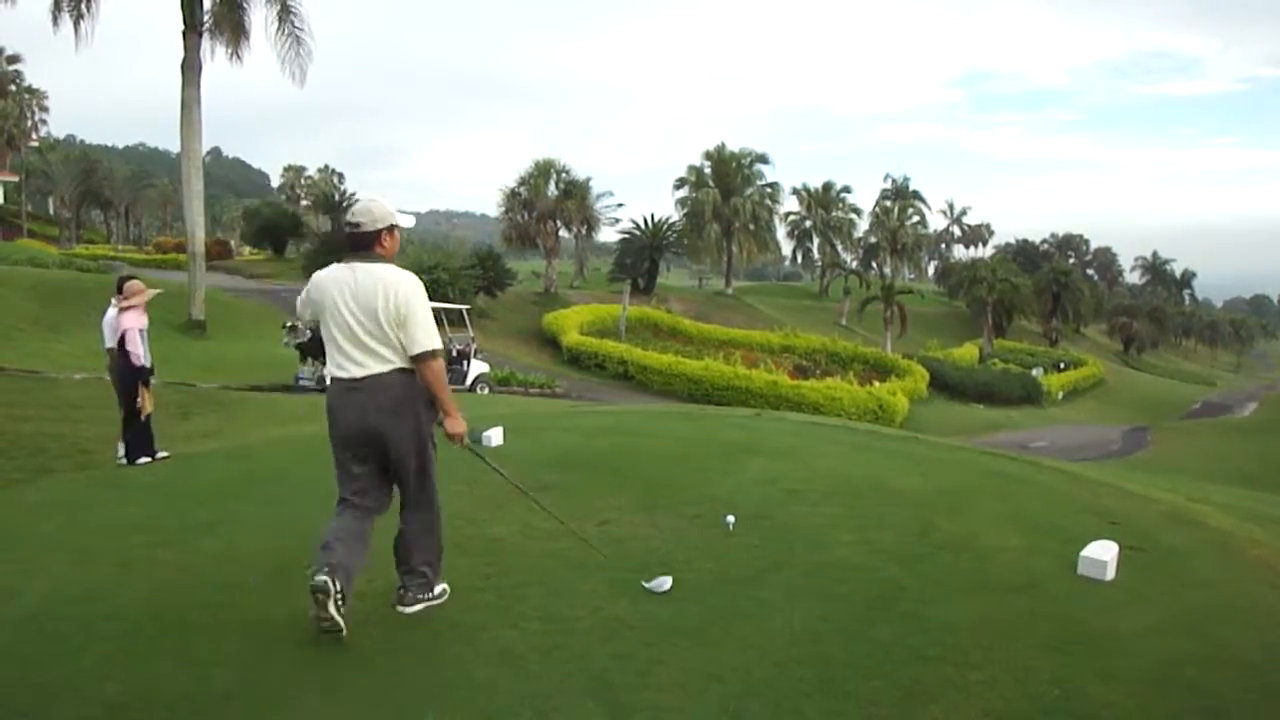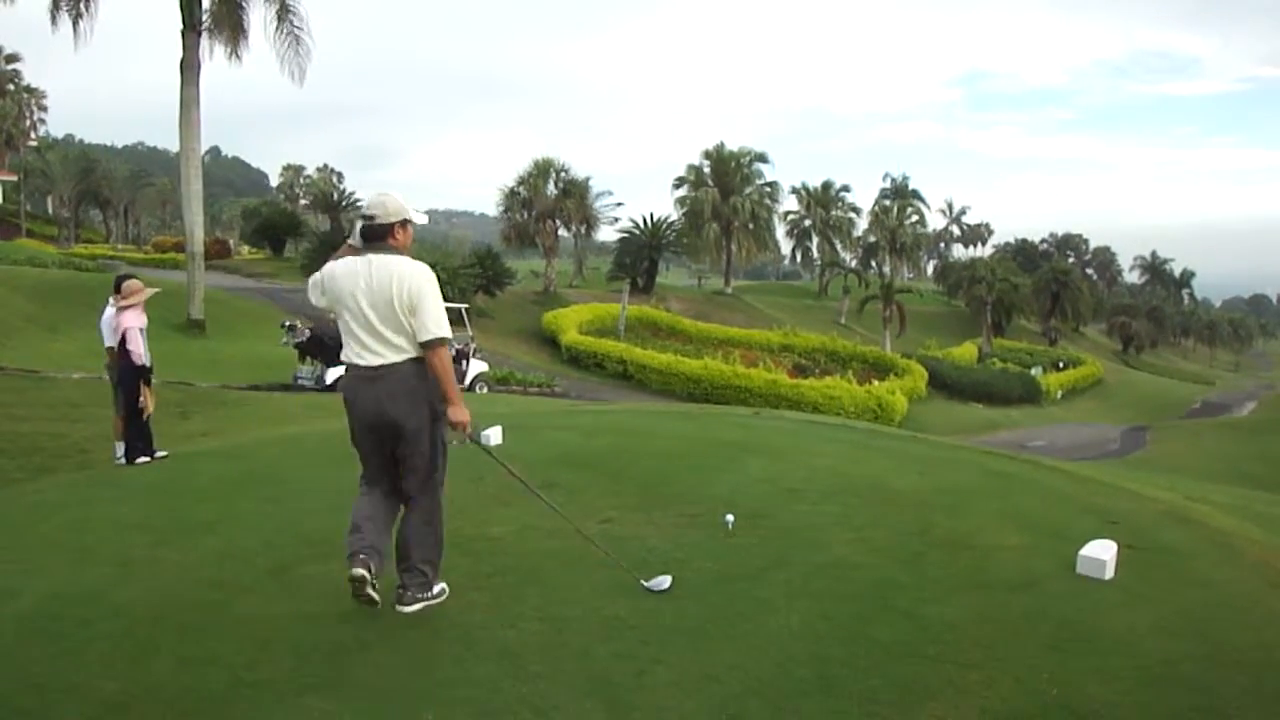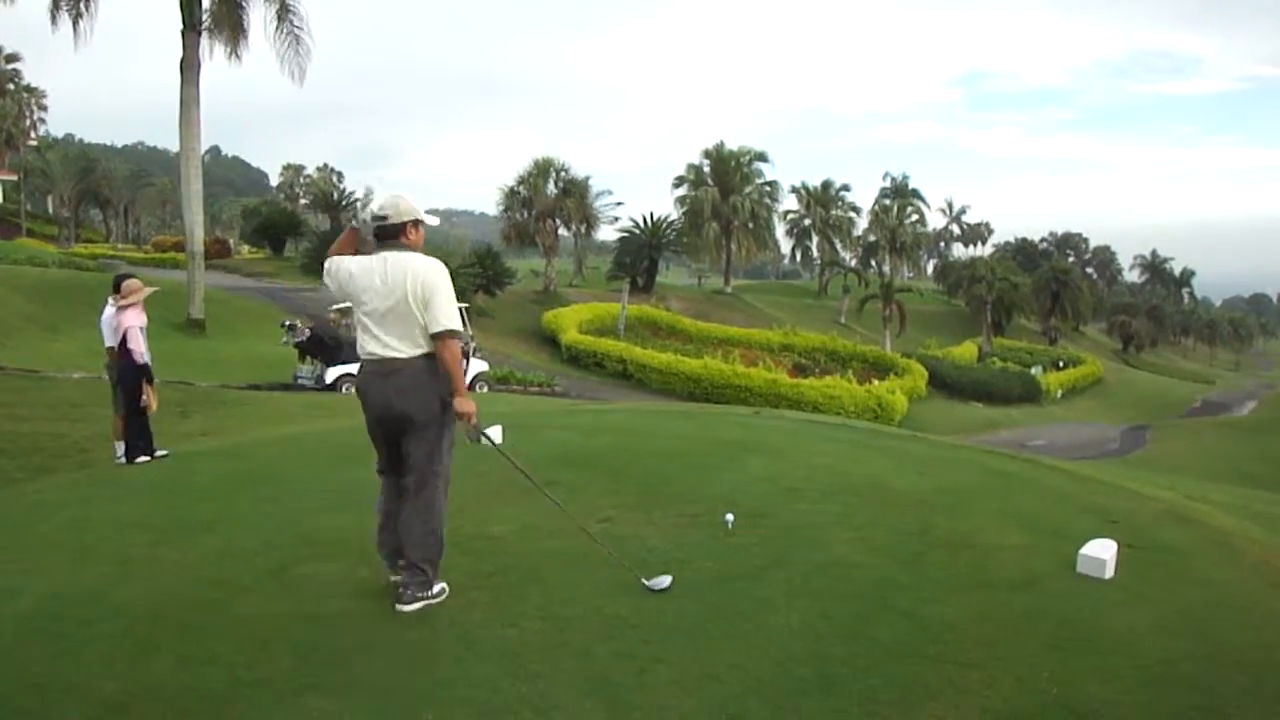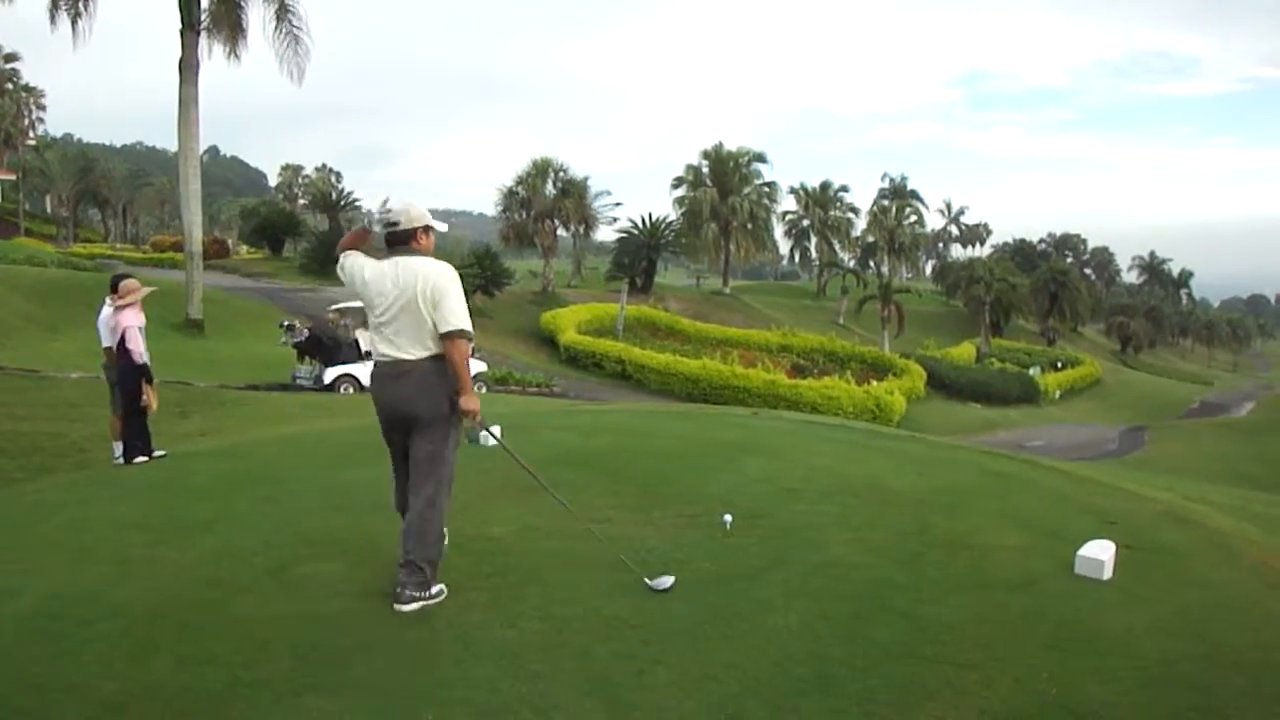
dt=0.1s
person 1, frame 1
left shoulder: (325, 282)
right shoulder: (403, 283)
left elbow: (303, 310)
right elbow: (427, 356)
right wrist: (450, 413)
left hip: (344, 400)
right hip: (397, 397)
left knee: (357, 502)
right knee: (417, 495)
left ankle: (332, 576)
right ankle: (417, 586)
person 1, frame 2
left shoulder: (340, 273)
right shoulder: (415, 273)
left elbow: (317, 291)
right elbow: (434, 343)
left wrist: (348, 247)
right wrist: (454, 401)
left hip: (360, 387)
right hip: (410, 386)
left knee: (379, 484)
right knee: (422, 487)
left ankle: (364, 558)
right ankle: (416, 584)
person 1, frame 3
left shoulder: (358, 271)
right shoulder: (430, 270)
left elbow: (331, 262)
right elbow: (446, 336)
left wrist: (357, 228)
right wrist: (461, 392)
left hip: (374, 381)
right hip: (421, 382)
left knee: (393, 475)
right knee: (425, 483)
left ankle: (395, 557)
right ankle: (415, 584)
person 1, frame 4
left shoulder: (371, 274)
right shoulder: (440, 273)
left elbow: (343, 254)
right elbow: (455, 336)
left wrist: (369, 225)
right wrist: (467, 391)
left hip: (387, 382)
right hip: (431, 383)
left knee: (407, 472)
right knee: (428, 483)
left ankle: (420, 546)
right ankle: (414, 583)
